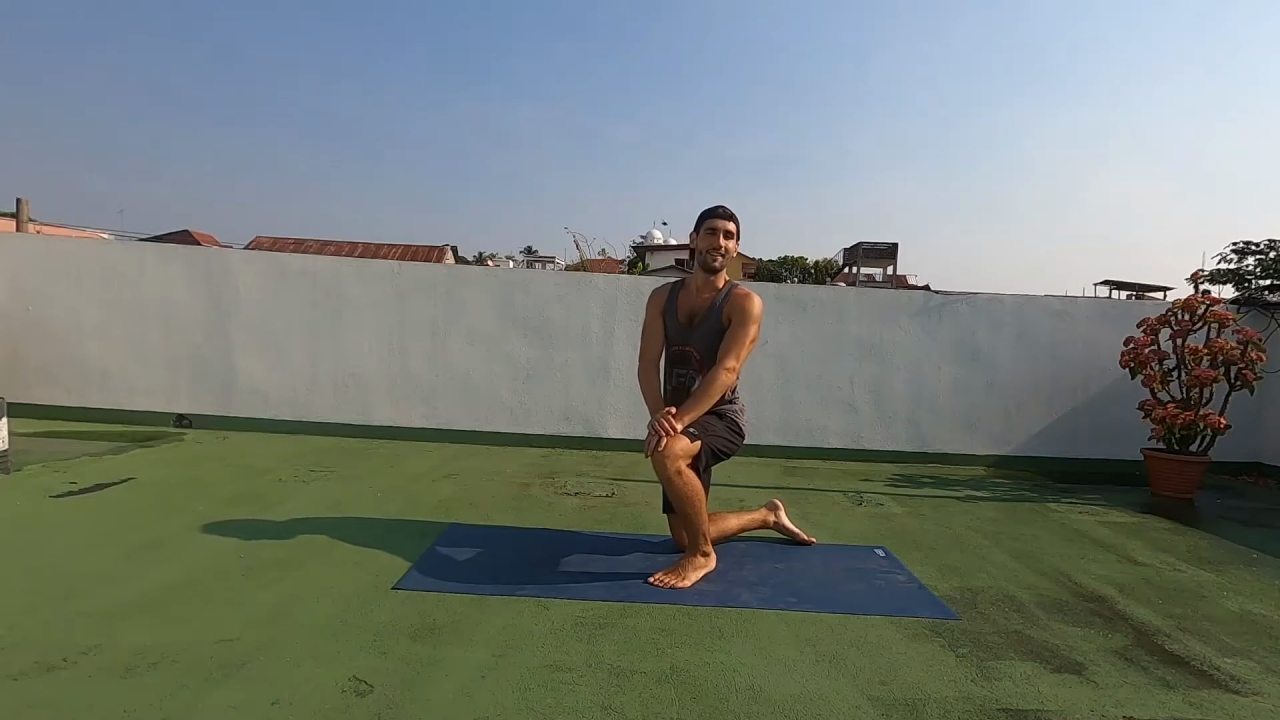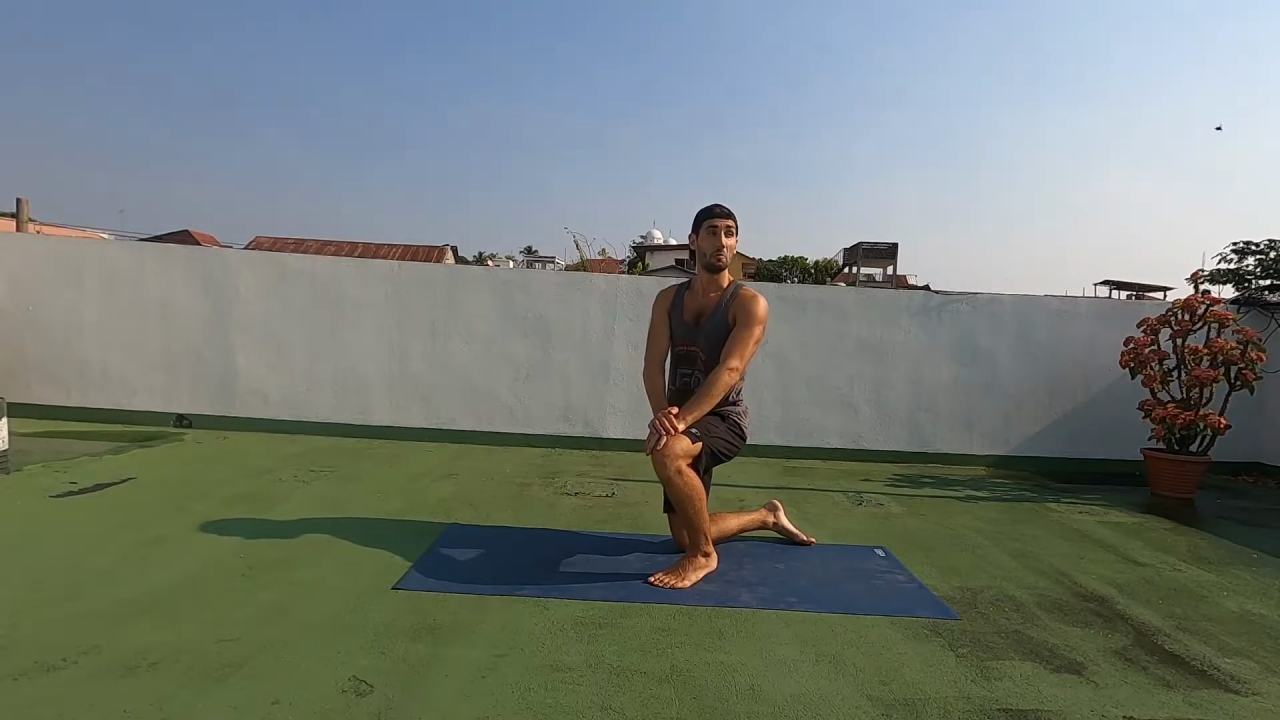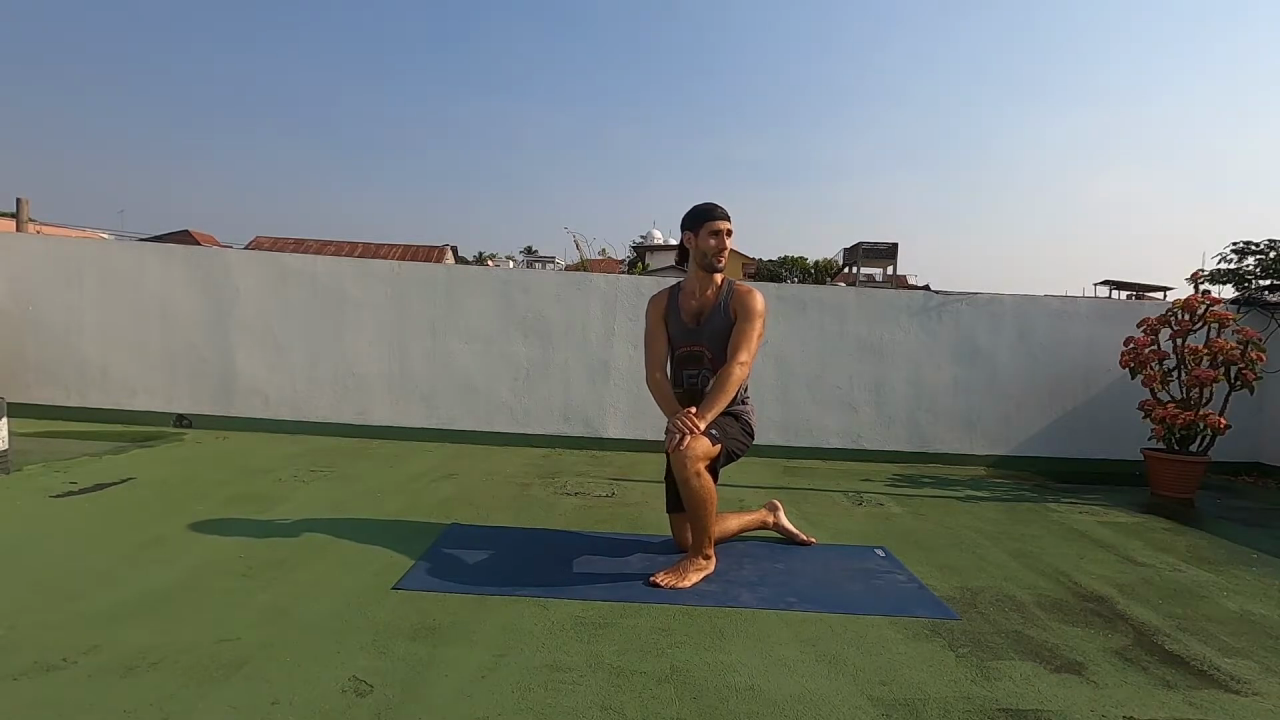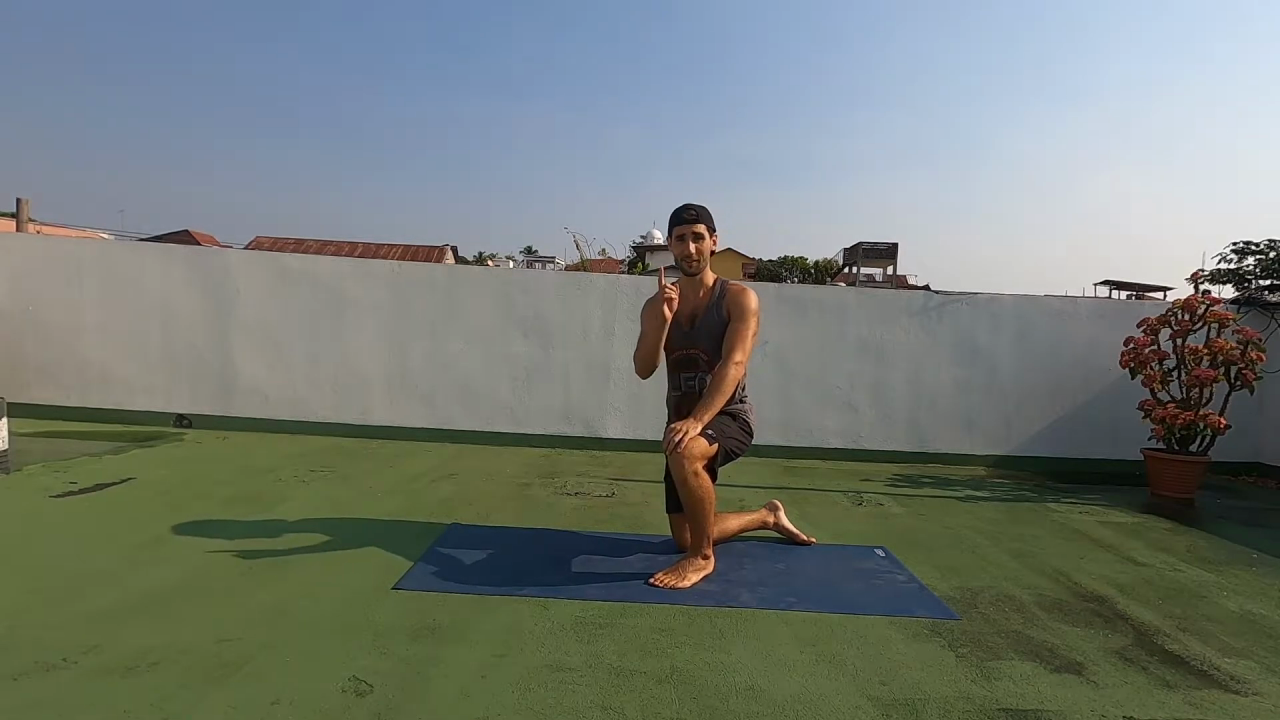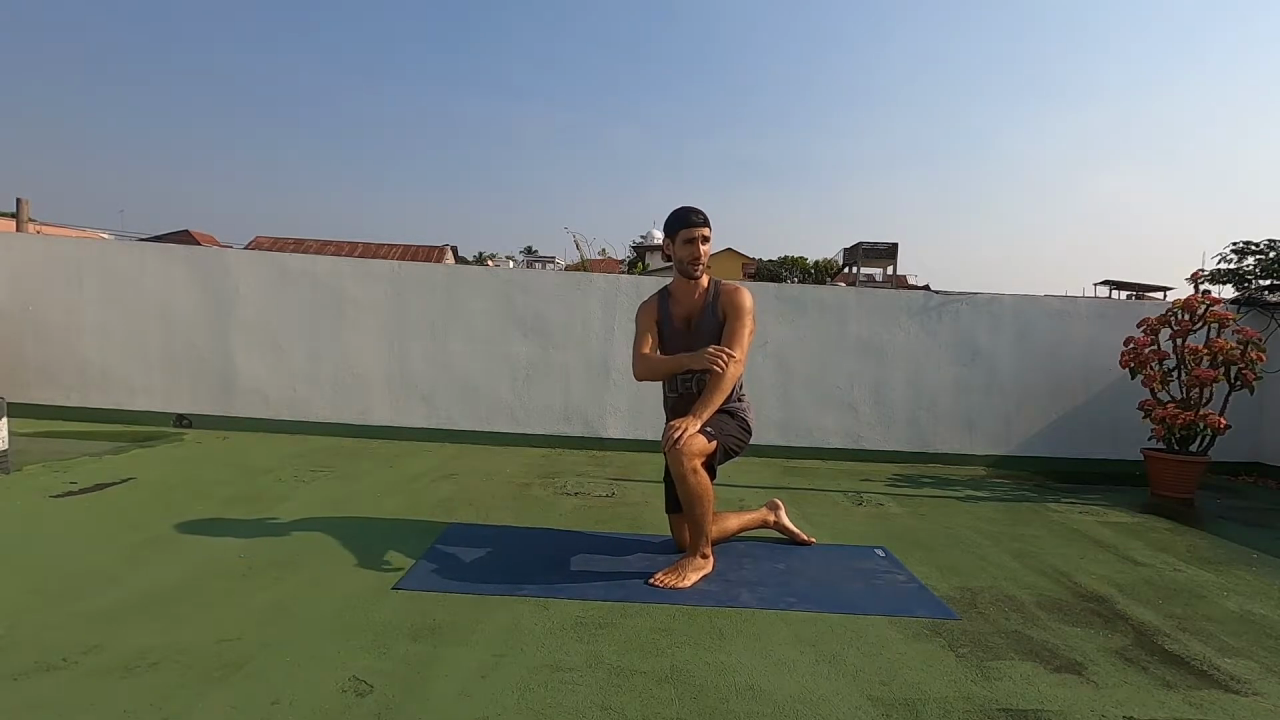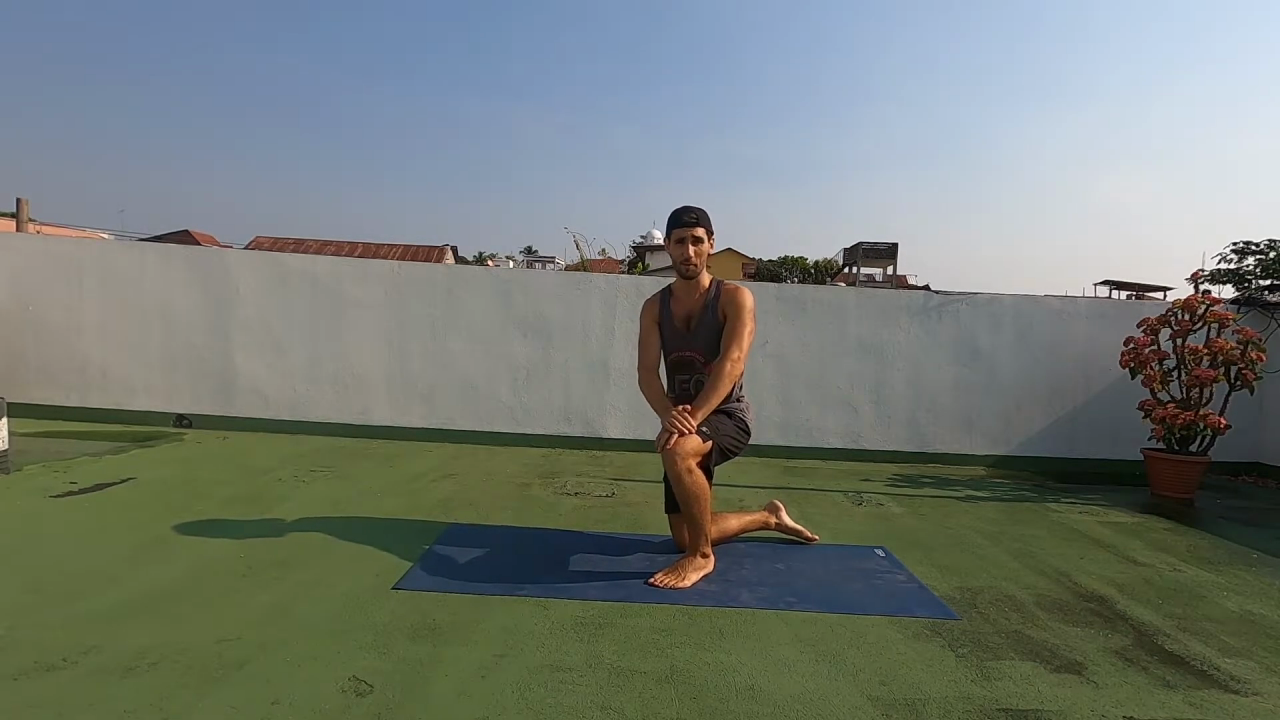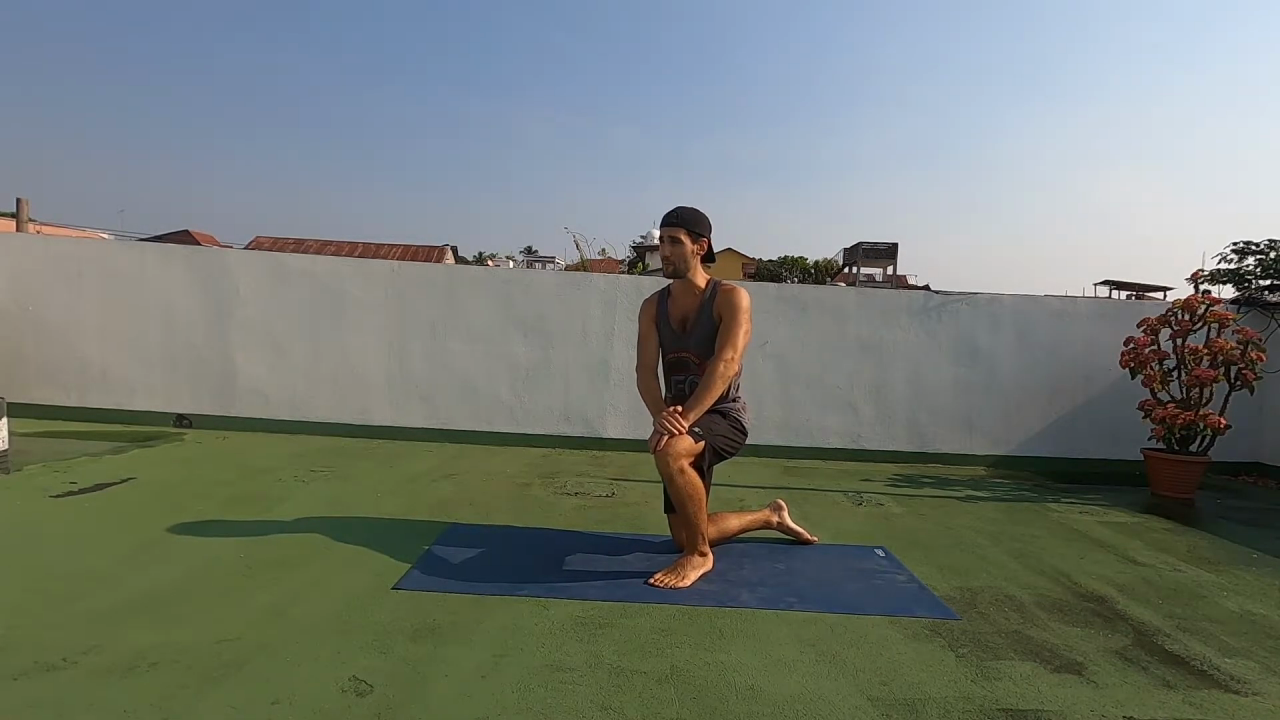
dt=0.7s
person 1, frame 1
left shoulder: (744, 302)
right shoulder: (662, 297)
left elbow: (726, 371)
right elbow: (648, 365)
left wrist: (679, 421)
right wrist: (658, 415)
left hip: (721, 418)
right hip: (682, 422)
left knee: (666, 453)
right knee: (684, 536)
left ankle: (702, 555)
right ankle: (768, 516)
person 1, frame 2
left shoulder: (750, 303)
right shoulder: (668, 299)
left elbow: (729, 371)
right elbow: (653, 365)
left wrist: (681, 420)
right wrist: (662, 414)
left hip: (724, 419)
right hip: (685, 423)
left knee: (667, 452)
right knee: (684, 536)
left ankle: (703, 556)
right ankle: (768, 516)
person 1, frame 3
left shoulder: (746, 299)
right shoulder: (661, 304)
left elbow: (738, 366)
right elbow: (655, 372)
left wrist: (701, 420)
right wrist: (677, 417)
left hip: (730, 419)
right hip: (686, 423)
left knee: (687, 453)
right knee: (685, 537)
left ankle: (703, 558)
right ankle: (767, 517)
person 1, frame 4
left shoulder: (740, 298)
right shoulder: (655, 306)
left elbow: (734, 366)
right elbow: (643, 369)
left wrist: (696, 421)
right wrist: (664, 316)
left hip: (729, 418)
right hip: (683, 423)
left knee: (684, 455)
right knee: (685, 538)
left ankle: (702, 558)
right ankle: (768, 517)
person 1, frame 5
left shoulder: (734, 297)
right shoulder: (651, 308)
left elbow: (732, 364)
right elbow: (642, 367)
left wrist: (696, 418)
right wrist: (691, 359)
left hip: (728, 416)
right hip: (683, 421)
left knee: (683, 450)
right knee: (684, 537)
left ankle: (701, 557)
right ankle: (768, 515)
person 1, frame 6
left shoulder: (735, 298)
right shoulder: (654, 307)
left elbow: (732, 363)
right elbow: (647, 372)
left wrist: (692, 418)
right wrist: (668, 415)
left hip: (727, 416)
right hip: (685, 421)
left knee: (677, 451)
right knee: (684, 537)
left ankle: (702, 557)
right ankle: (768, 517)
person 1, frame 7
left shoulder: (731, 298)
right shoulder: (652, 307)
left elbow: (725, 364)
right elbow: (645, 371)
left wrist: (685, 418)
right wrist: (660, 415)
left hip: (723, 416)
right hip: (684, 422)
left knee: (669, 450)
right knee: (684, 536)
left ankle: (699, 555)
right ankle: (770, 516)
